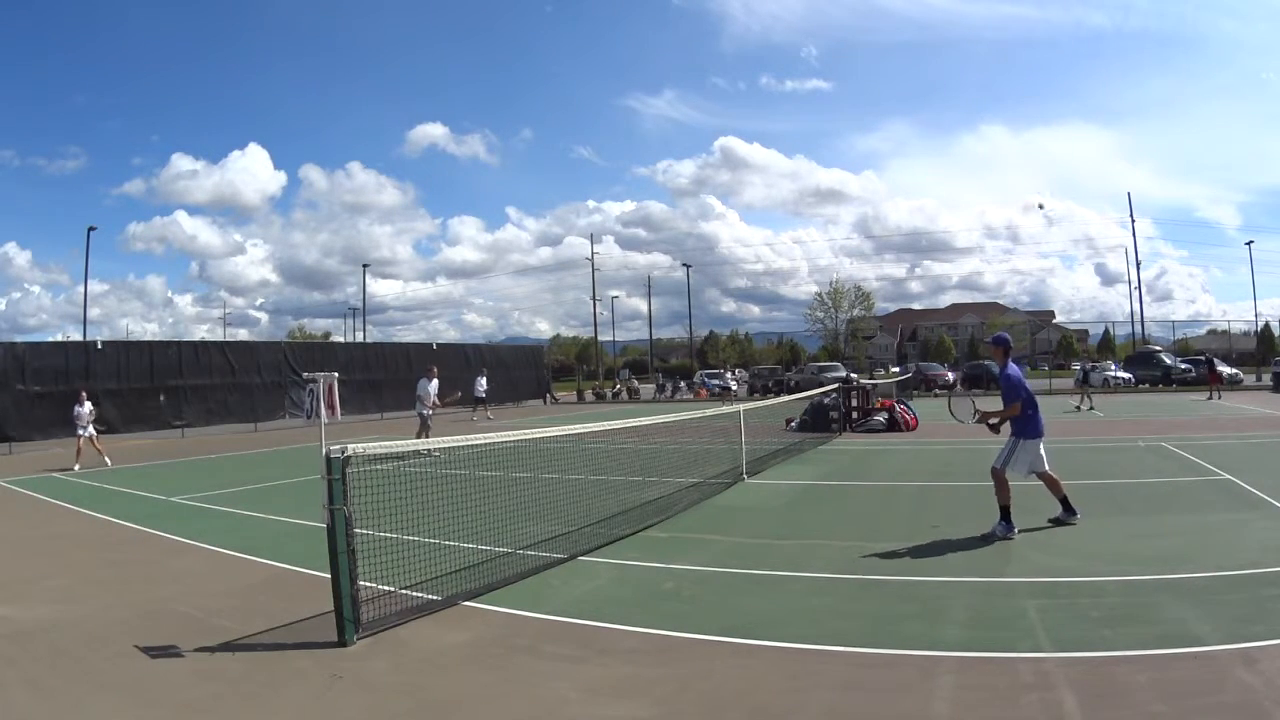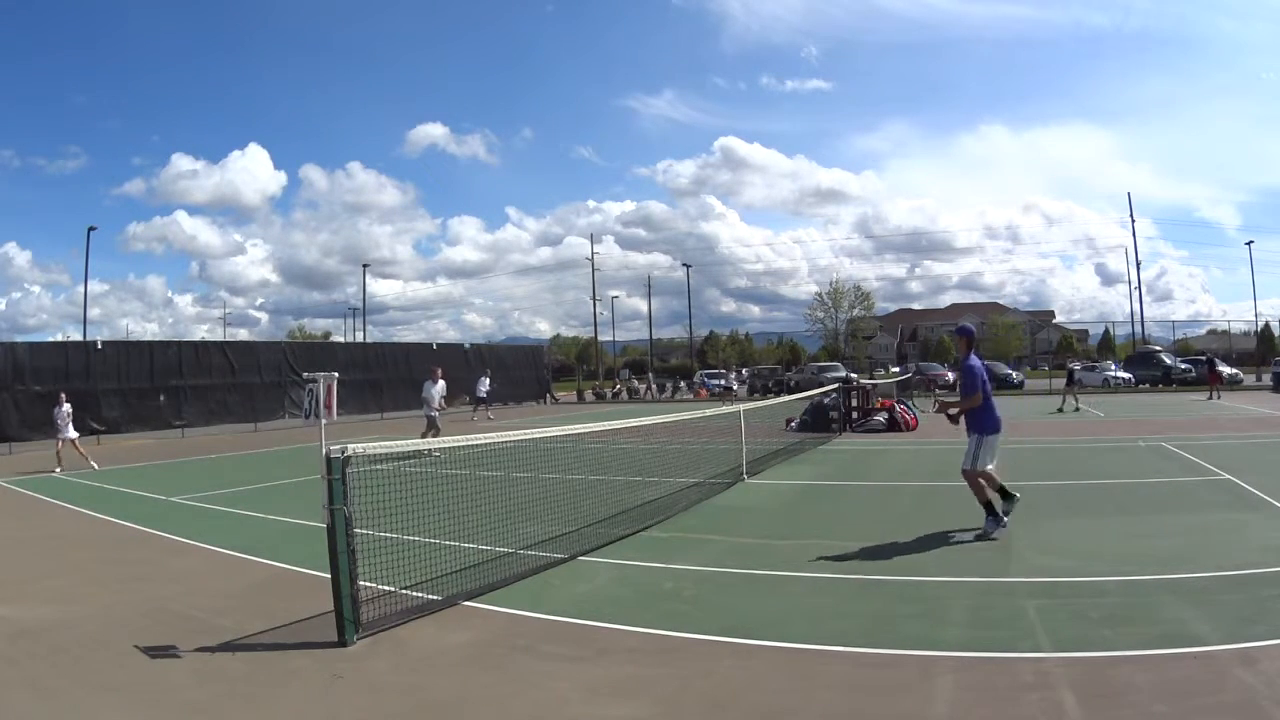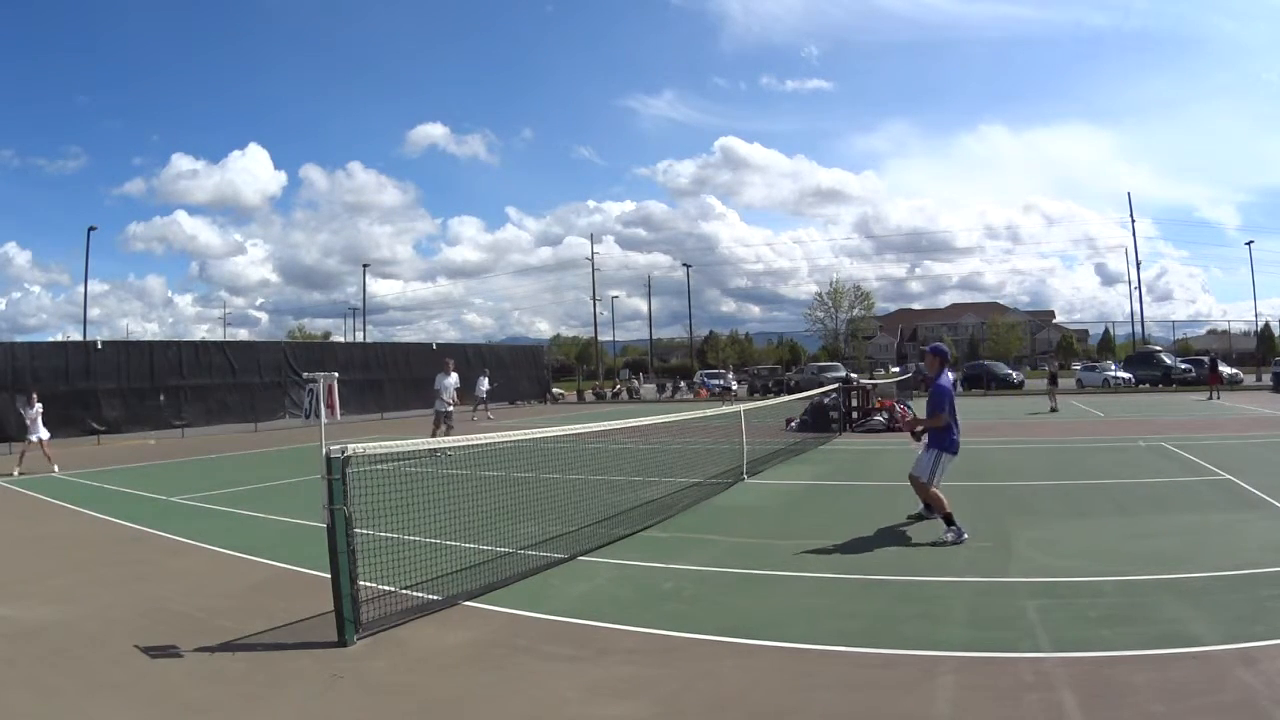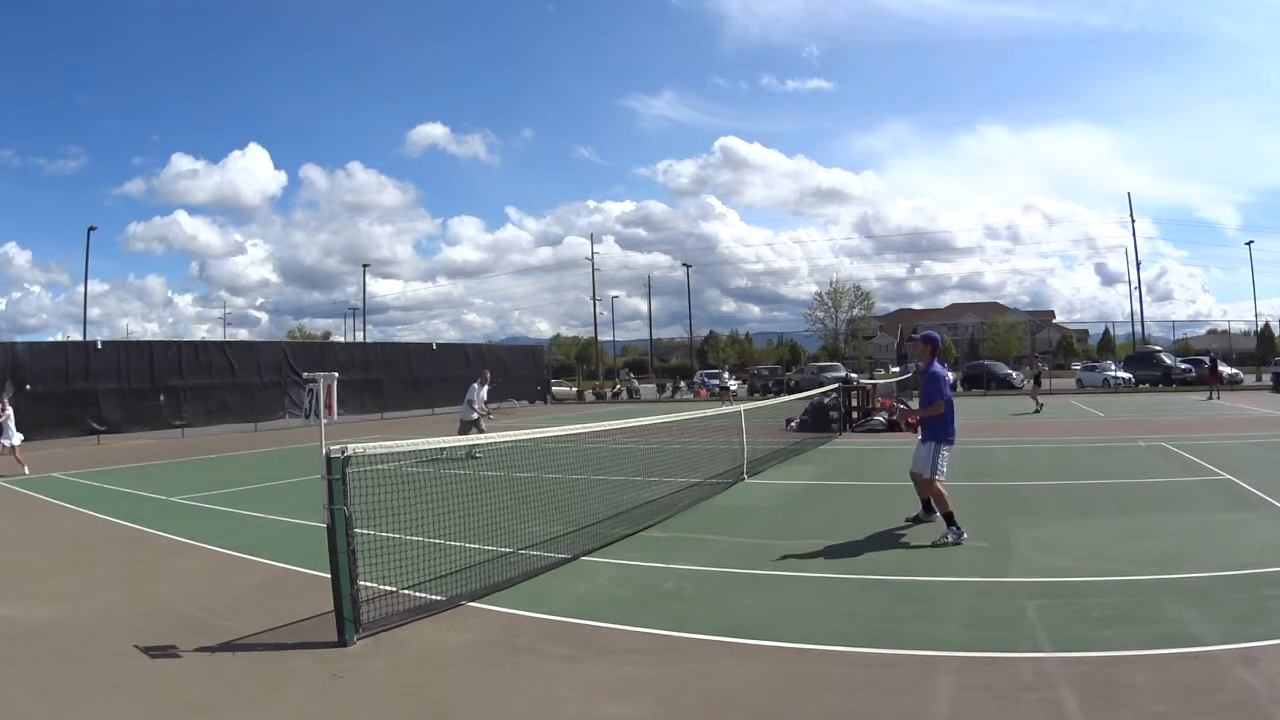
dt=0.4s
person 1, frame 1
left shoulder: (1008, 376)
right shoulder: (1010, 371)
left elbow: (1015, 409)
left wrist: (990, 415)
right wrist: (998, 423)
left hip: (1025, 433)
right hip: (1032, 430)
left knee: (997, 471)
right knee: (1042, 472)
left ankle: (1006, 524)
right ankle: (1068, 511)
person 1, frame 2
left shoulder: (970, 366)
right shoulder: (968, 363)
left elbow: (977, 399)
left wrist: (949, 406)
right wrist: (958, 413)
left hip: (984, 428)
right hip: (981, 426)
left knee: (970, 473)
right knee: (979, 470)
left ankle: (994, 517)
right ankle: (1007, 496)
person 1, frame 3
left shoulder: (941, 386)
right shoulder: (937, 382)
left elbow: (942, 419)
left wrist: (916, 423)
right wrist: (920, 430)
left hip: (943, 444)
right hip: (935, 442)
left knee: (927, 486)
right knee: (915, 477)
left ankle: (954, 529)
right ankle: (929, 508)
person 1, frame 4
left shoulder: (935, 373)
right shoulder: (928, 371)
left elbow: (939, 408)
right wrist: (916, 420)
left hip: (939, 436)
right hip: (929, 434)
left knee: (930, 481)
right knee: (916, 473)
left ankle: (955, 530)
right ankle: (928, 510)
